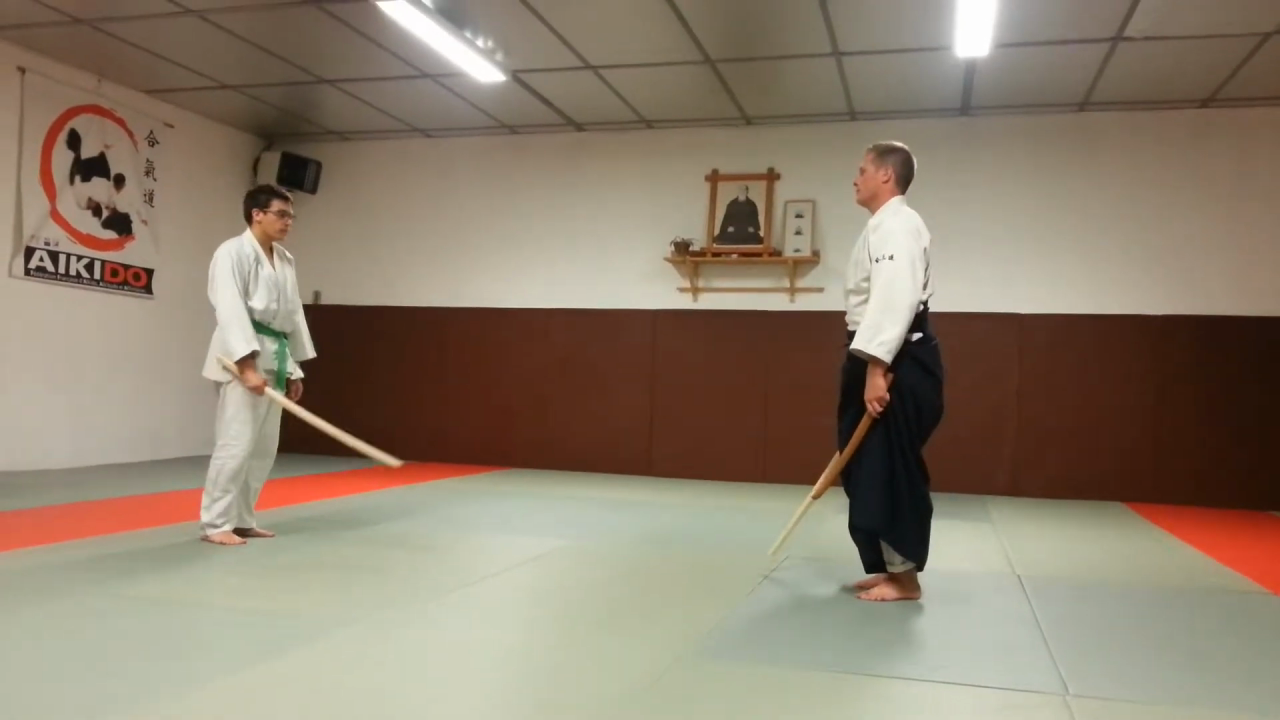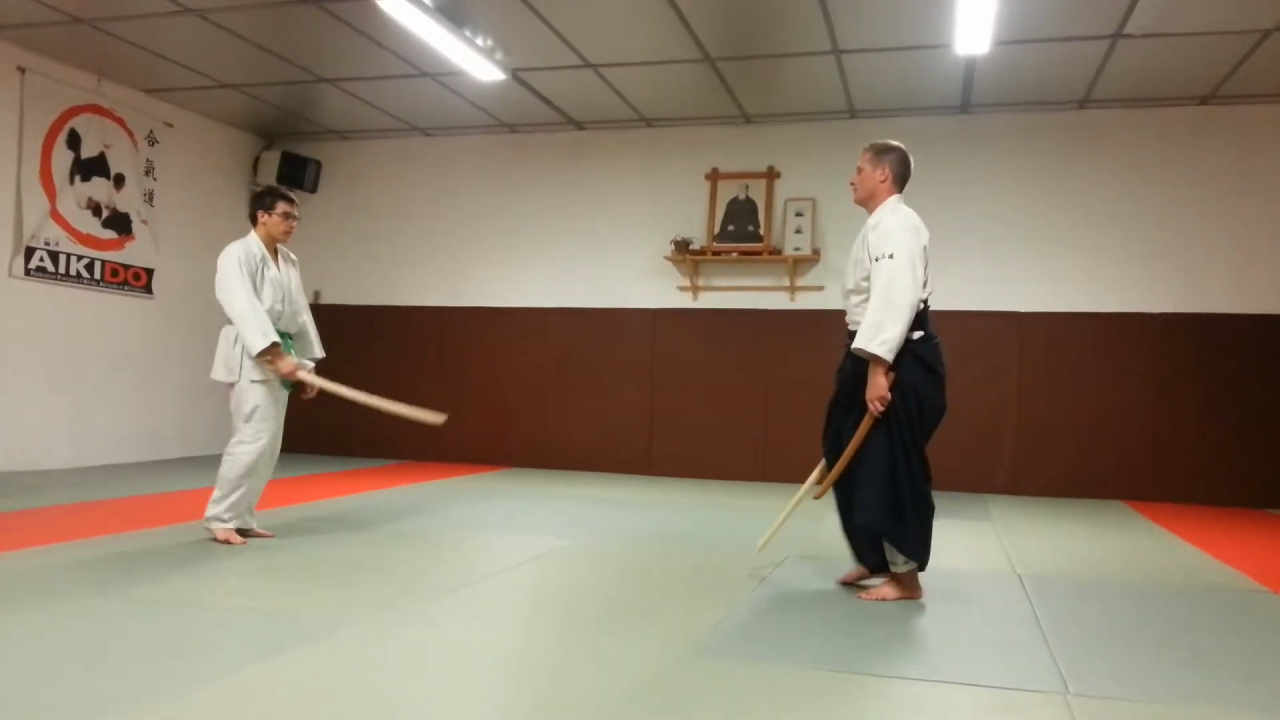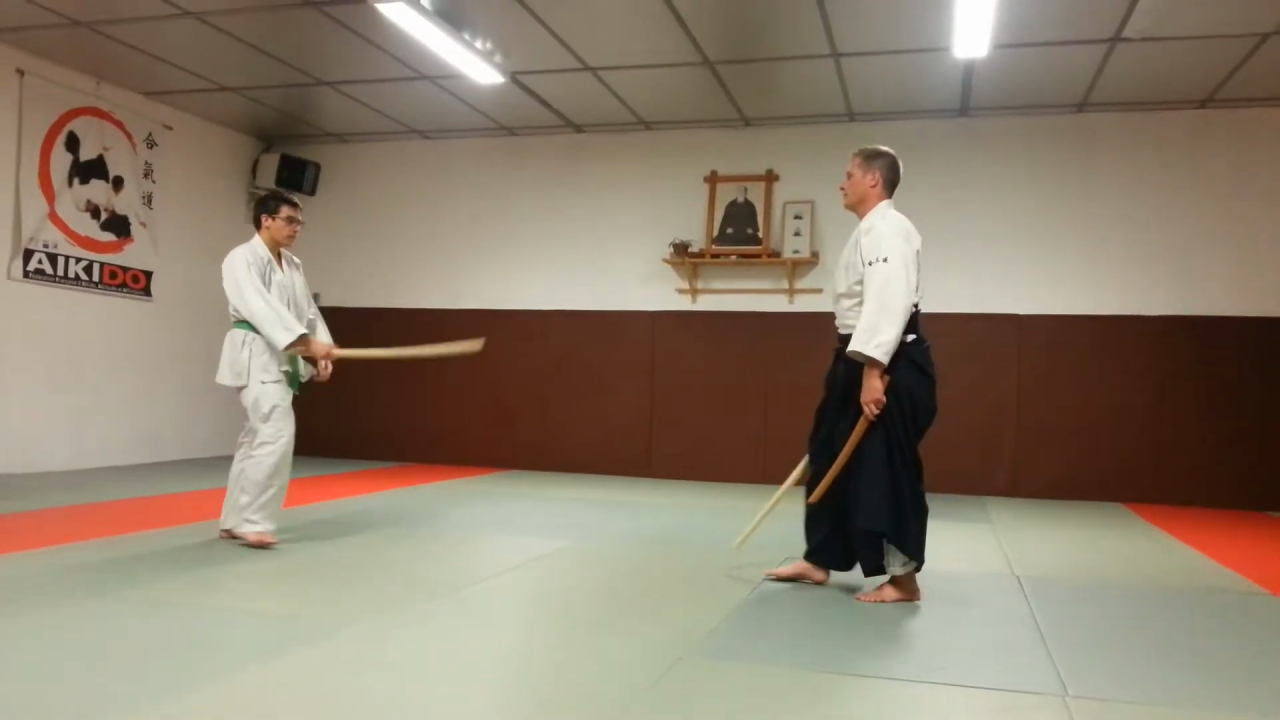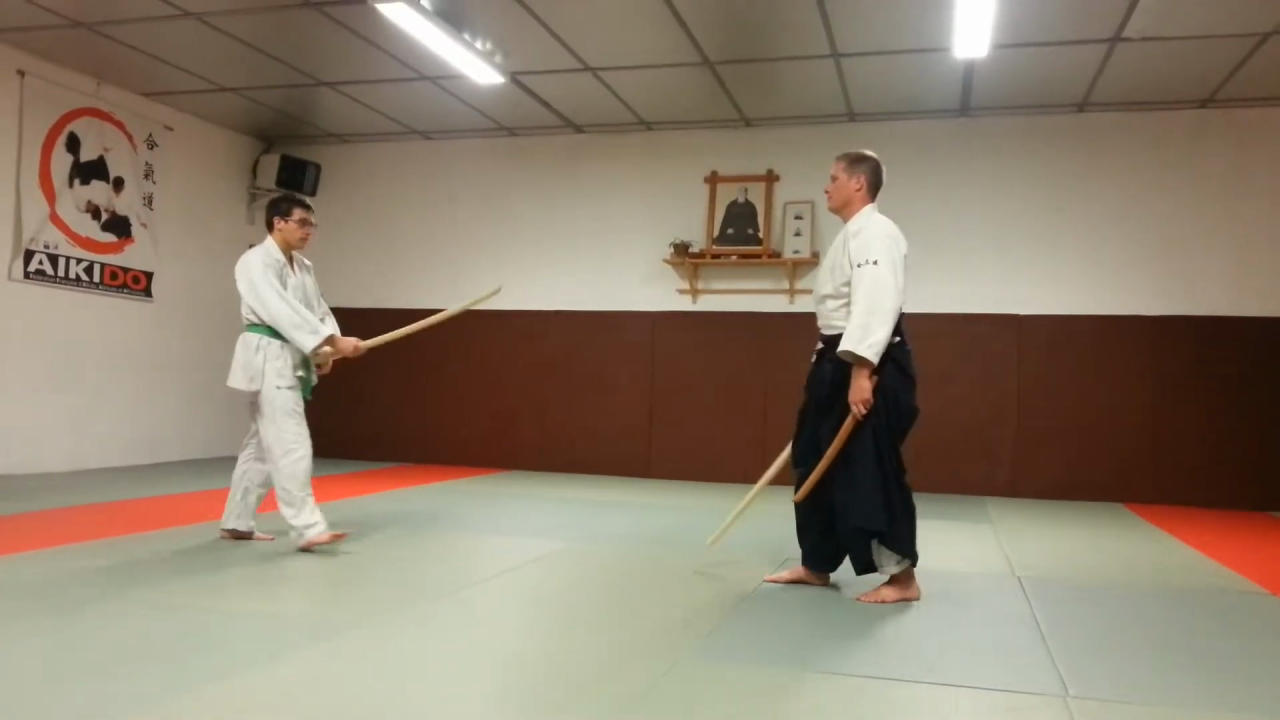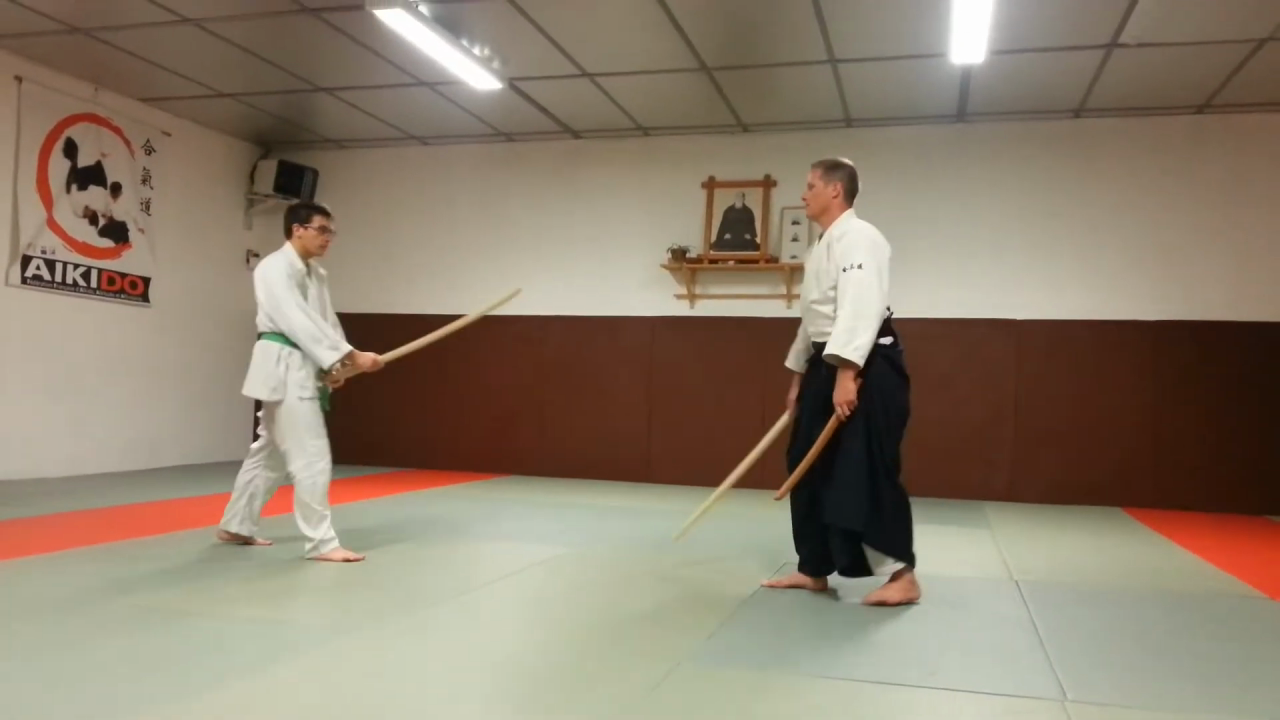
dt=0.2s
person 1, frame 1
left shoulder: (896, 224)
right shoulder: (882, 226)
left elbow: (894, 300)
left wrist: (876, 370)
left hip: (897, 363)
right hip: (881, 359)
left knee: (892, 468)
right knee: (869, 467)
left ankle: (903, 576)
right ankle: (887, 566)
person 1, frame 2
left shoulder: (896, 223)
right shoulder: (881, 224)
left elbow: (897, 299)
left wrist: (878, 369)
left hip: (897, 361)
right hip: (876, 356)
left knee: (893, 467)
right knee: (854, 459)
left ankle: (905, 576)
right ankle: (875, 559)
person 1, frame 3
left shoulder: (888, 229)
right shoulder: (868, 232)
left elbow: (889, 305)
left wrist: (874, 372)
left hip: (888, 366)
right hip: (860, 362)
left knee: (887, 470)
right knee: (832, 461)
left ankle: (904, 579)
right ankle: (820, 561)
person 1, frame 4
left shoulder: (875, 232)
right shoulder: (850, 237)
left elbow: (877, 306)
left wrist: (863, 372)
right wrist: (830, 369)
left hip: (872, 366)
right hip: (839, 364)
left knee: (873, 470)
right knee: (817, 465)
left ankle: (902, 577)
right ankle: (816, 565)
person 1, frame 5
left shoulder: (857, 237)
right shoulder: (826, 245)
left elbow: (862, 308)
left wrist: (848, 374)
right wrist: (801, 377)
left hip: (866, 368)
right hip: (829, 367)
left knee: (864, 471)
right knee: (813, 469)
left ankle: (903, 575)
right ankle: (814, 569)
person 2, frame 1
left shoulder: (284, 260)
right shoulder: (233, 253)
left elbow: (293, 315)
right elbow: (231, 311)
left wrist: (294, 367)
right wrist: (248, 365)
left hip: (274, 357)
right hip: (243, 356)
left knee: (263, 445)
right knee: (237, 440)
left ankle: (240, 519)
right ankle: (216, 522)
person 2, frame 2
left shoulder: (289, 261)
right shoulder: (237, 254)
left elbow: (299, 314)
right elbow: (245, 310)
left wrist: (306, 361)
right wrist: (277, 354)
left hip: (277, 357)
right hip: (249, 355)
left knee: (267, 442)
right knee: (256, 437)
left ankle: (239, 519)
right ankle: (221, 516)
person 2, frame 3
left shoulder: (292, 264)
right shoulder: (242, 259)
left elbow: (307, 310)
right elbow: (261, 309)
left wrist: (320, 349)
right wrist: (307, 342)
left hip: (281, 358)
right hip: (255, 355)
left knee: (256, 440)
right knee: (276, 435)
left ankle: (234, 520)
right ankle: (251, 520)
person 2, frame 4
left shoulder: (302, 266)
right shoulder: (256, 261)
left elbow: (319, 310)
right elbow: (281, 312)
left wrist: (327, 348)
right wrist: (333, 341)
left hip: (289, 361)
right hip: (267, 358)
left knee: (261, 445)
right knee: (291, 442)
left ankle: (237, 522)
right ankle: (309, 528)
person 2, frame 5
left shoulder: (315, 273)
right shoulder: (276, 269)
left elbow: (327, 321)
right elbow: (301, 324)
left wrist: (333, 366)
right wrist: (351, 357)
left hip: (302, 368)
right hip: (284, 367)
left knee: (269, 452)
right knee: (311, 455)
left ankle: (236, 525)
right ankle: (321, 542)
